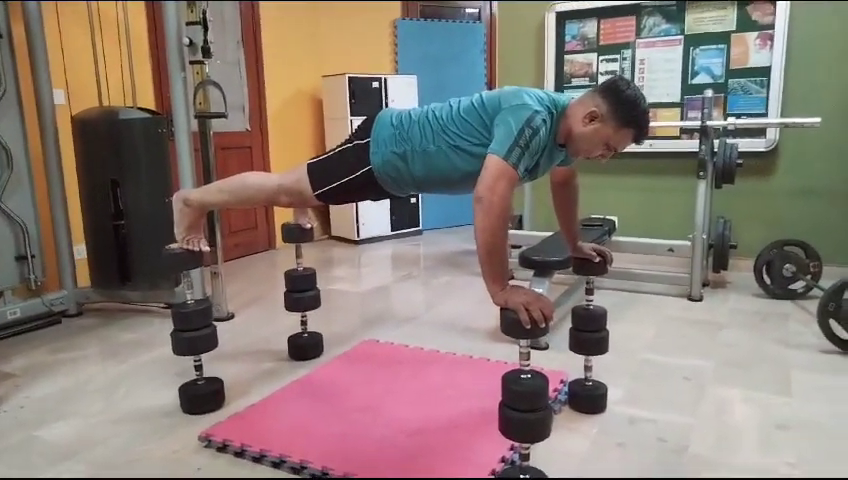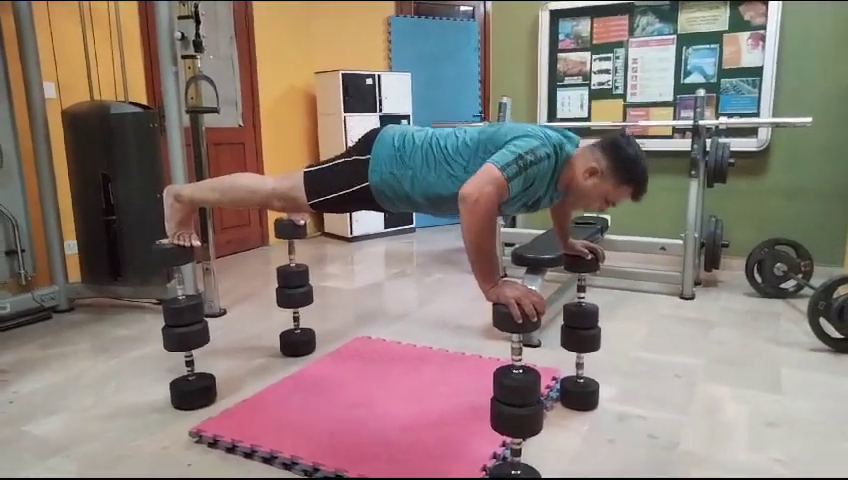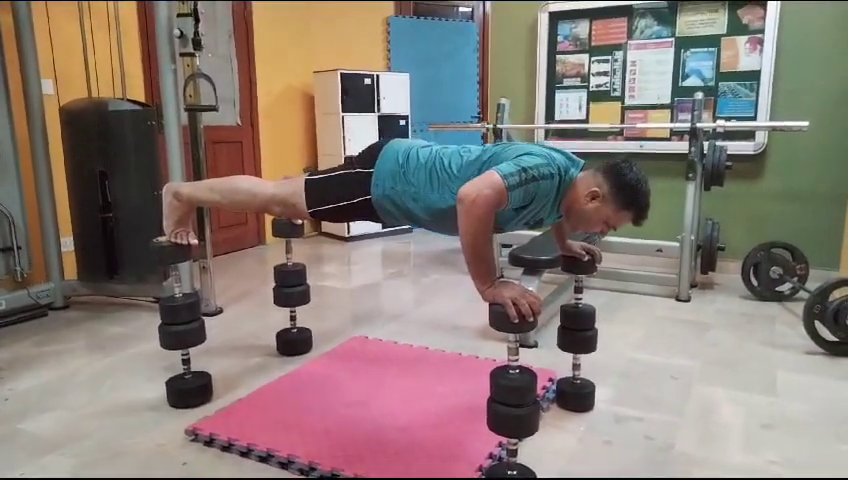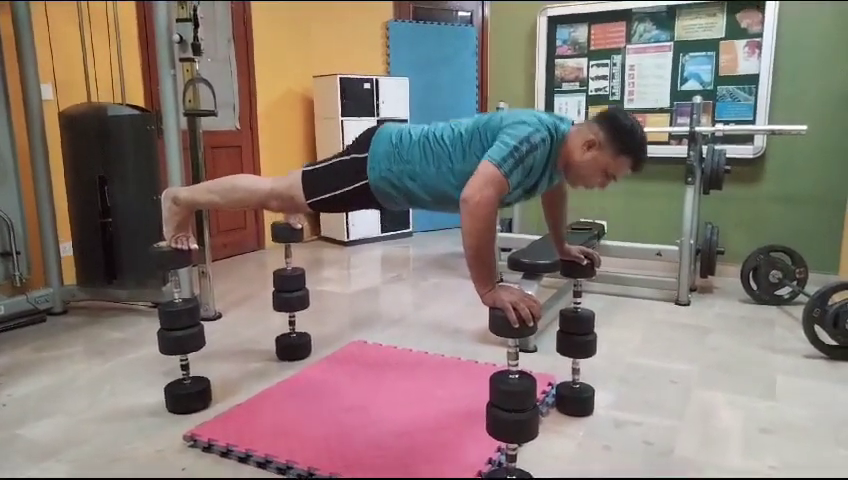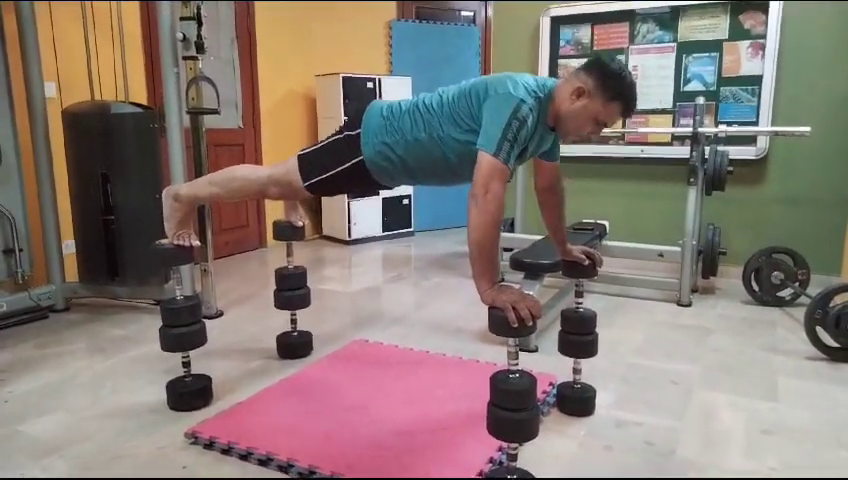
dt=0.5s
person 1, frame 1
left shoulder: (566, 125)
right shoulder: (532, 117)
left elbow: (563, 181)
right elbow: (489, 197)
left wrist: (575, 244)
right wrist: (500, 288)
left hip: (400, 158)
right hip: (386, 150)
right knee: (287, 187)
right ankle: (193, 200)
person 1, frame 2
left shoulder: (570, 153)
right shoulder: (540, 154)
right elbow: (475, 197)
left wrist: (566, 241)
right wrist: (493, 286)
left hip: (400, 162)
right hip: (385, 164)
right knee: (281, 191)
right ankle: (183, 195)
person 1, frame 3
left shoulder: (572, 172)
right shoulder: (544, 174)
right elbow: (473, 198)
left wrist: (563, 242)
right wrist: (490, 286)
left hip: (408, 164)
right hip: (387, 179)
right knee: (280, 199)
right ankle: (182, 194)
person 1, frame 4
left shoulder: (562, 143)
right shoulder: (533, 136)
left elbow: (551, 189)
right elbow: (475, 199)
left wrist: (562, 247)
right wrist: (489, 289)
left hip: (397, 170)
right hip: (381, 164)
right knee: (280, 191)
right ankle: (181, 199)
person 1, frame 5
left shoulder: (550, 113)
right shoulder: (519, 101)
left elbow: (547, 182)
right elbow: (486, 191)
left wrist: (563, 247)
right wrist: (489, 287)
left hip: (390, 155)
right hip: (375, 141)
right knee: (276, 180)
right ankle: (182, 196)
